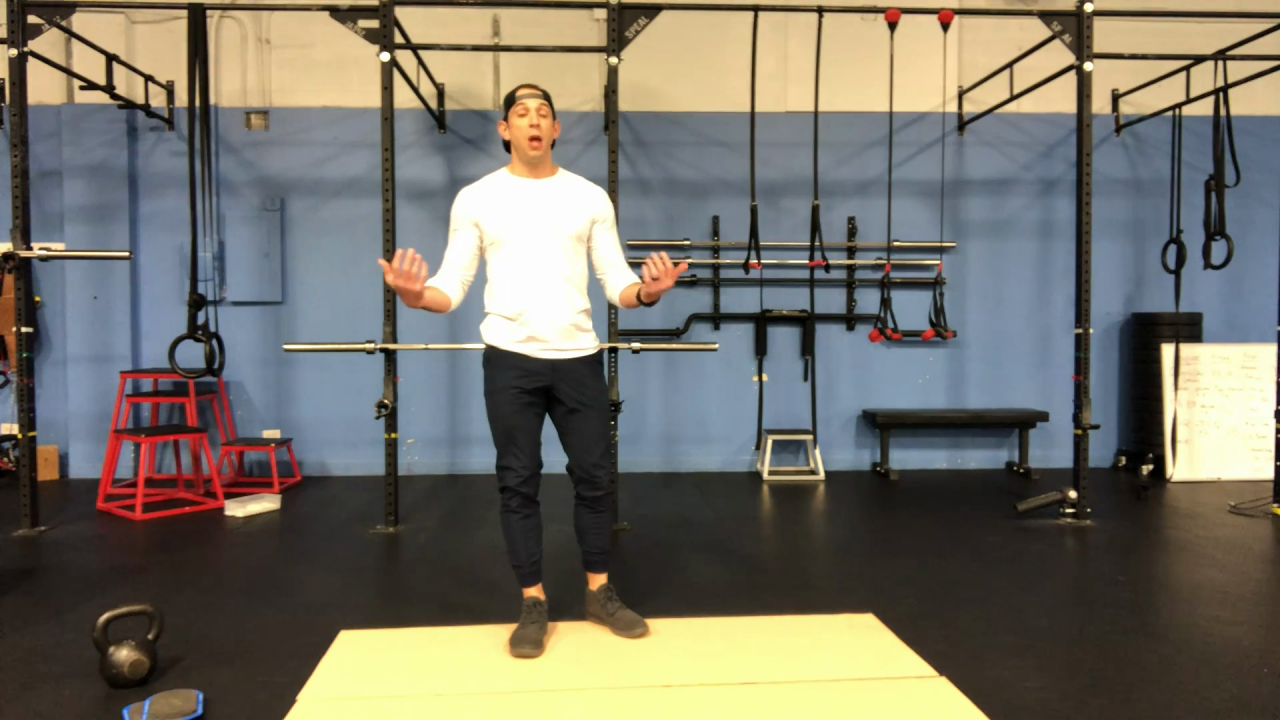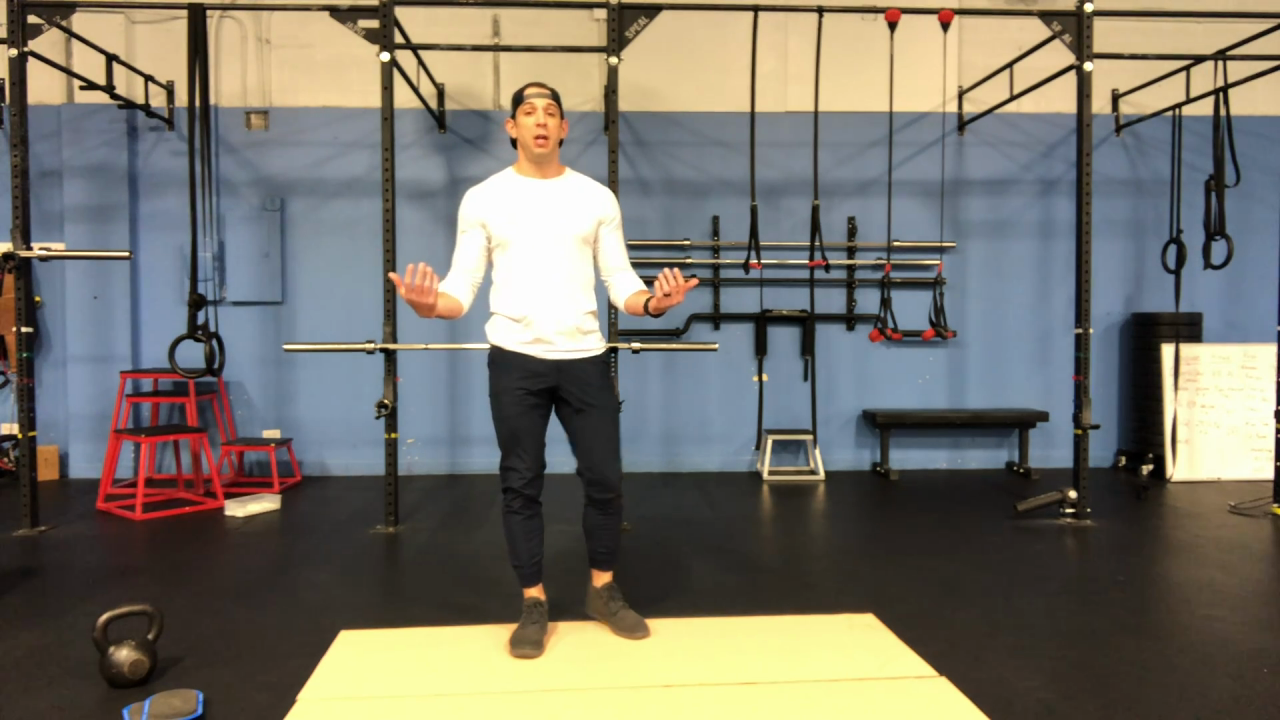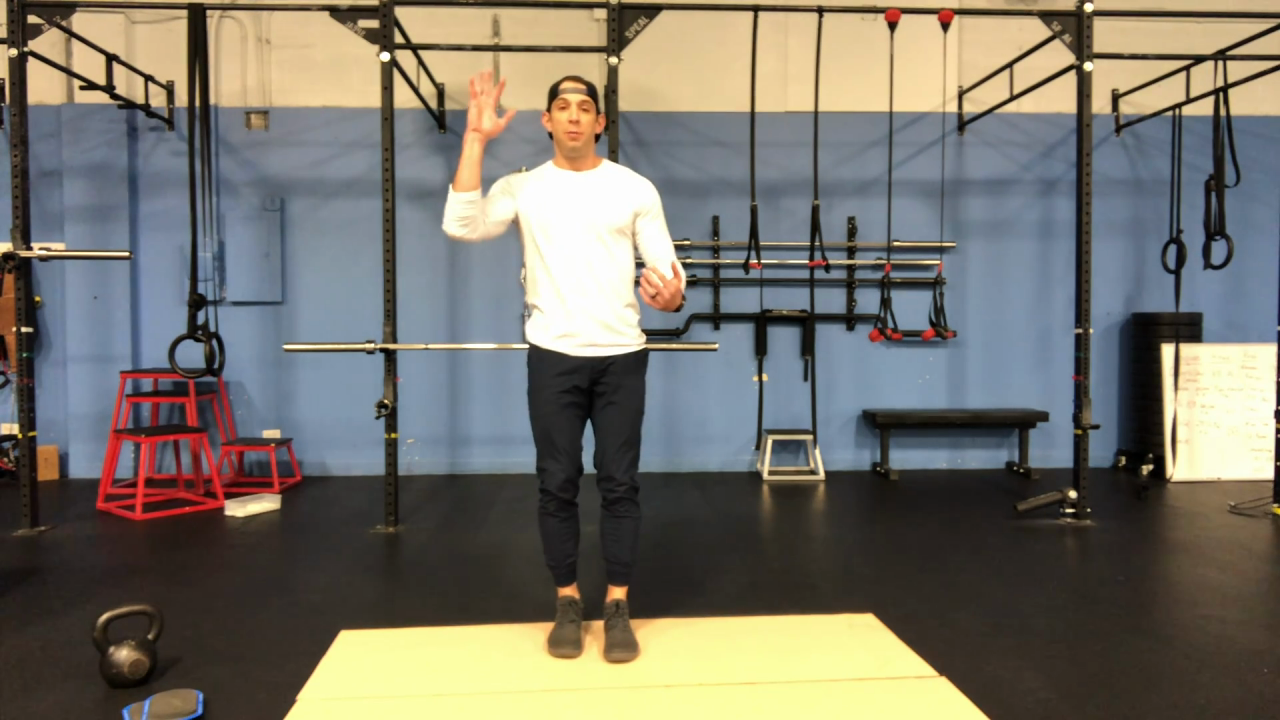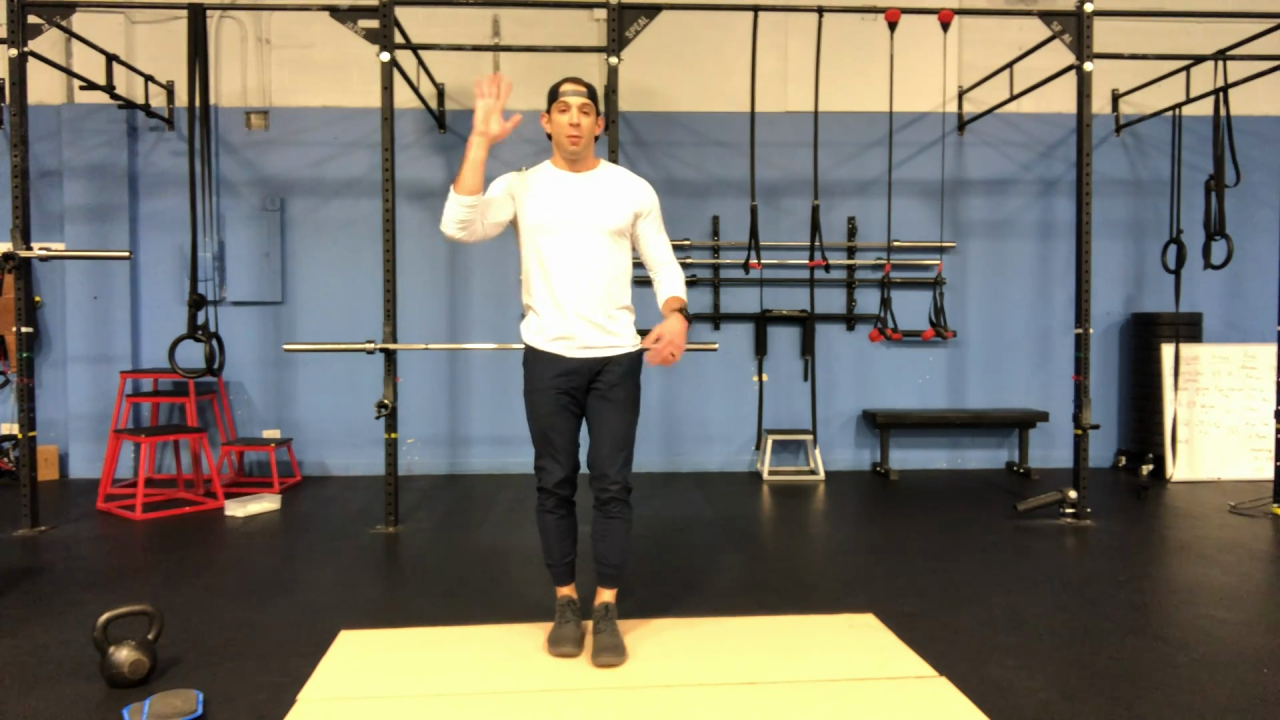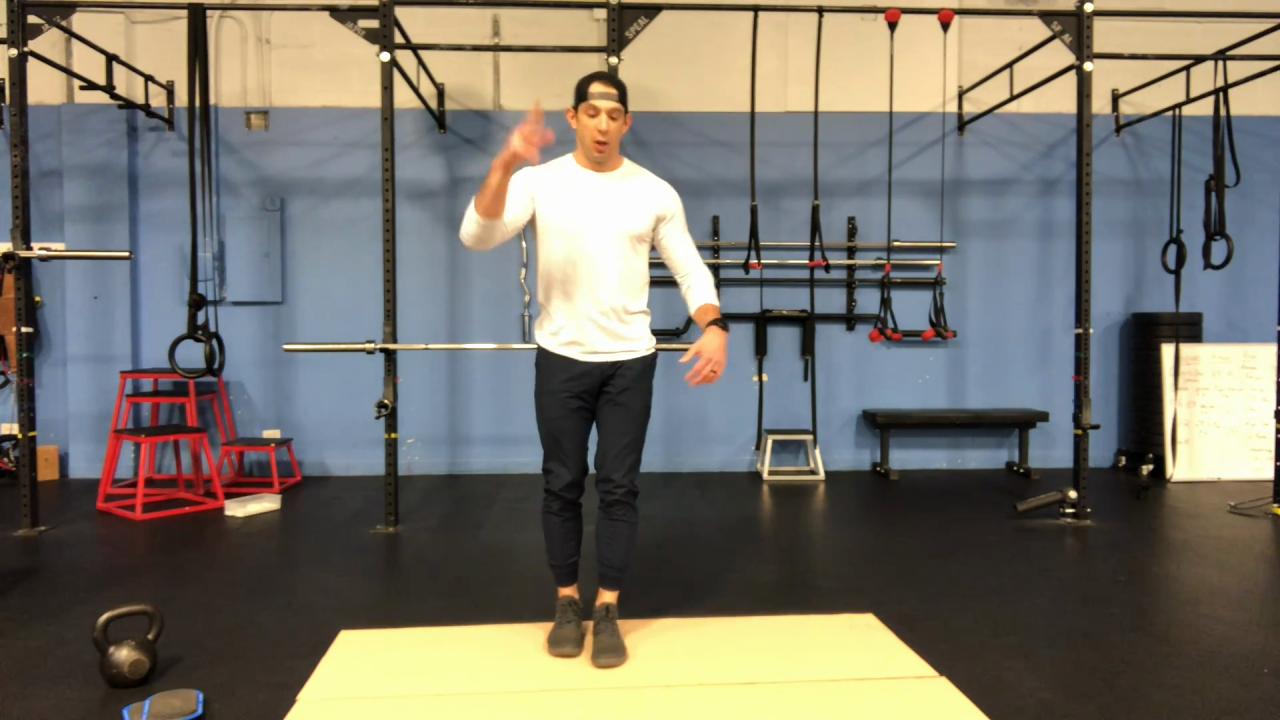
dt=1s
person 1, frame 1
left shoulder: (591, 197)
right shoulder: (476, 198)
left elbow: (615, 281)
right elbow: (454, 284)
left wrist: (648, 291)
right wrist: (416, 293)
left hip: (578, 358)
right hip: (511, 359)
left knee: (595, 478)
right knee: (518, 483)
left ankle: (600, 593)
right ankle: (534, 604)
person 1, frame 2
left shoulder: (596, 197)
right shoulder: (483, 198)
left elbow: (619, 280)
right elbow: (463, 285)
left wrist: (653, 302)
right wrist: (431, 304)
left hip: (585, 359)
right hip: (516, 360)
left knee: (604, 480)
right knee: (522, 484)
left ankle: (603, 590)
right ankle: (534, 603)
person 1, frame 3
left shoulder: (635, 188)
right shoulder: (522, 188)
left elbow: (665, 262)
right elbow: (461, 225)
left wrist: (673, 294)
right wrist: (475, 138)
left hip: (621, 356)
right hip: (553, 357)
left knee: (619, 483)
right knee: (557, 484)
left ankle: (617, 607)
right ankle: (567, 604)
person 1, frame 4
left shoulder: (633, 188)
right shoulder: (521, 186)
left elbow: (664, 266)
right elbow: (460, 226)
left wrist: (676, 317)
right wrist: (480, 142)
left hip: (616, 358)
right hip: (549, 358)
left knee: (612, 483)
right knee: (555, 482)
left ankle: (606, 610)
right ankle: (565, 603)
person 1, frame 5
left shoulder: (655, 191)
right shoulder: (538, 181)
left elbow: (691, 269)
right elbow: (475, 236)
left wrist: (714, 327)
right wrist: (505, 164)
left hip: (629, 362)
right hip: (561, 360)
left knee: (618, 487)
right knee: (562, 485)
left ankle: (606, 612)
right ankle: (567, 604)
